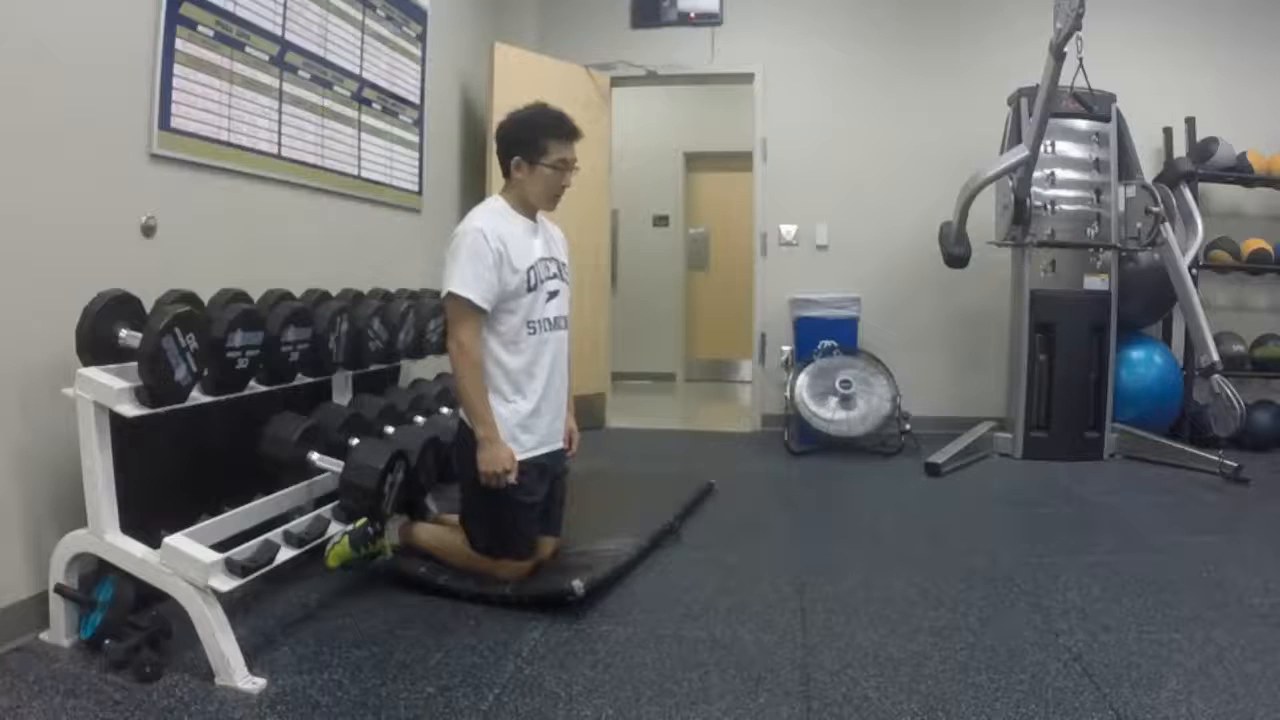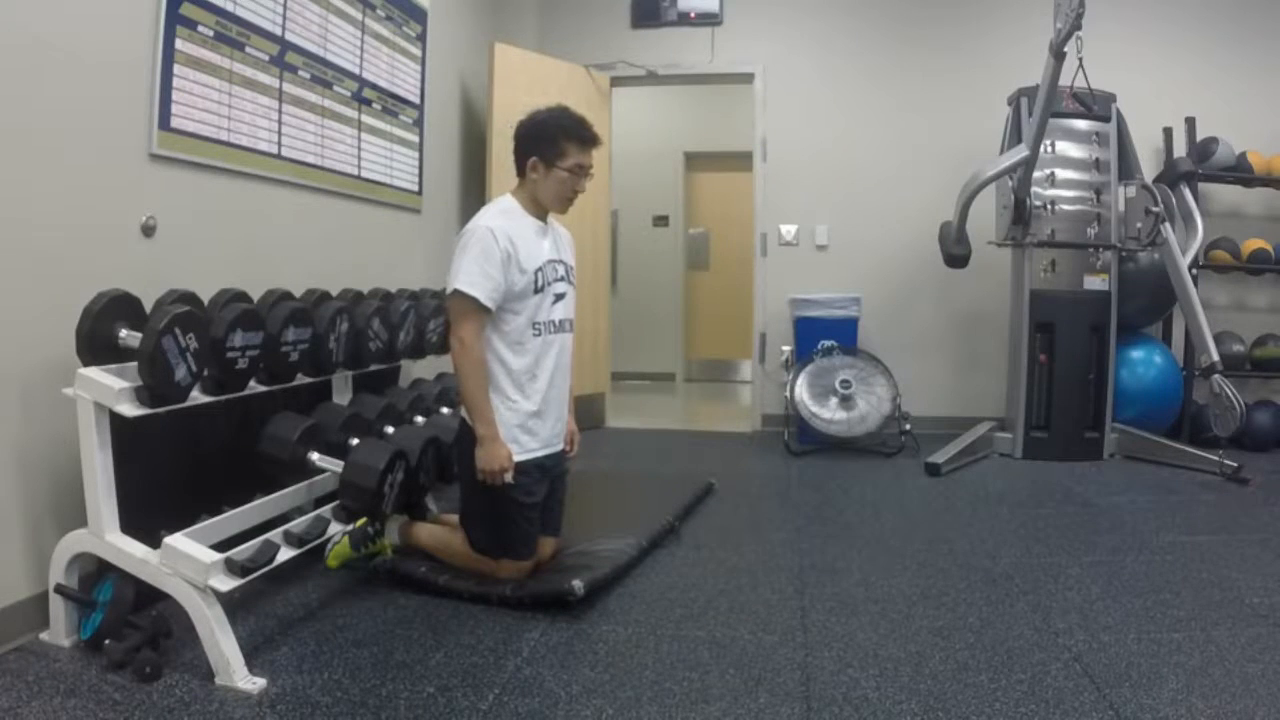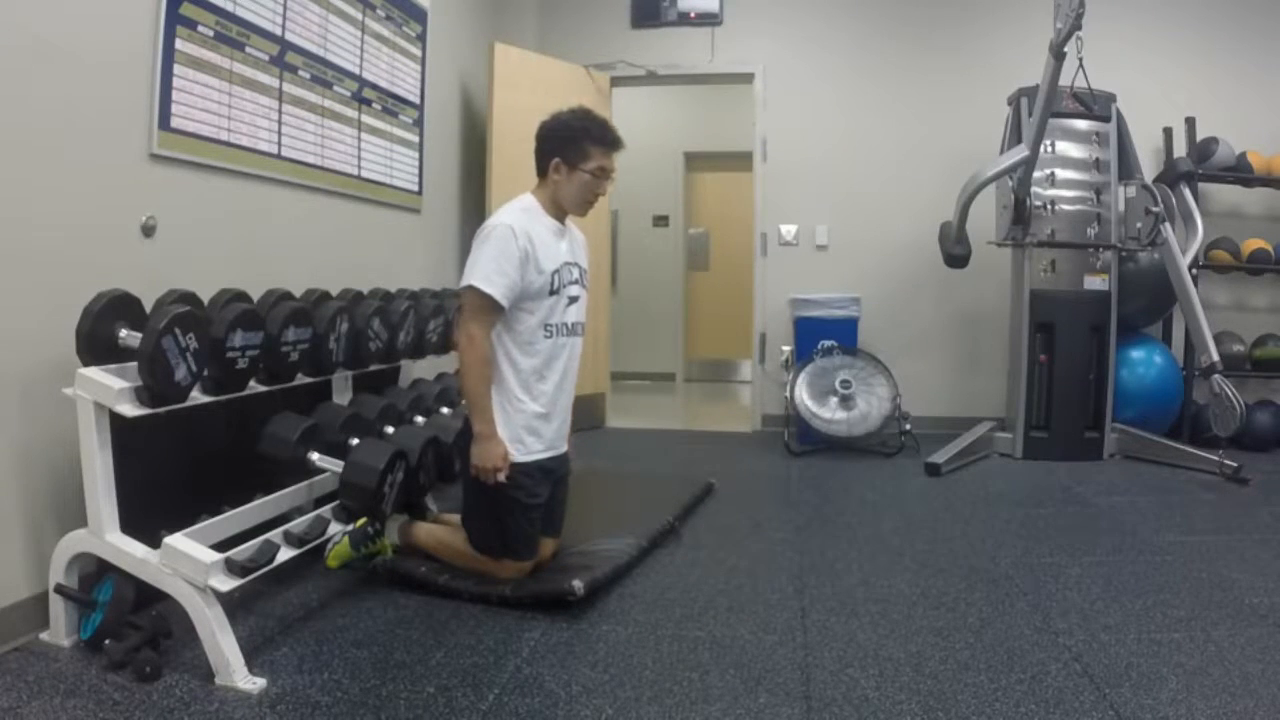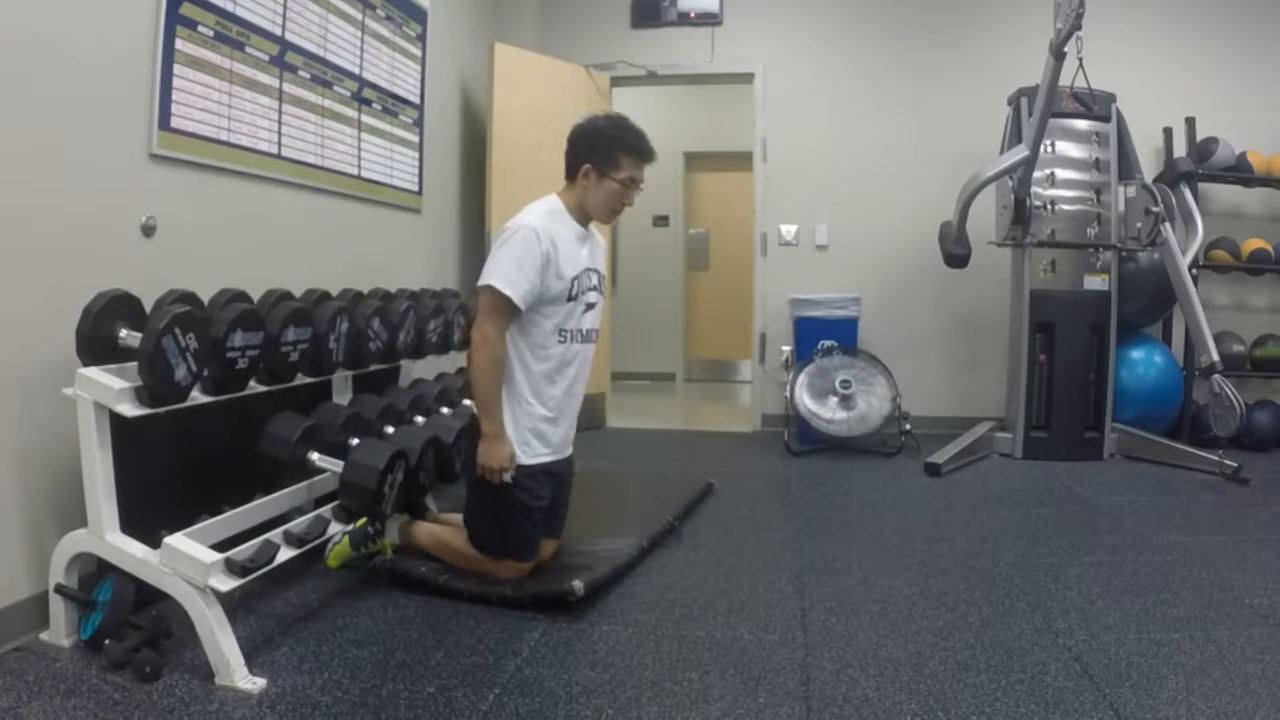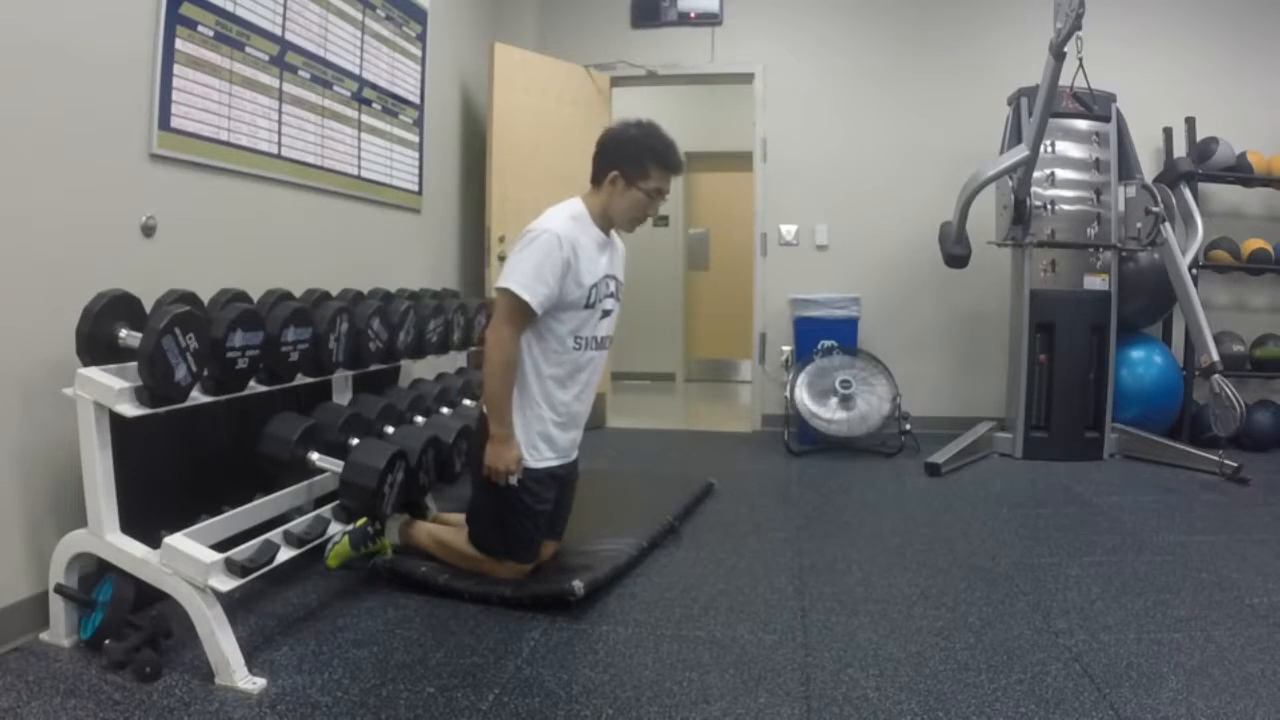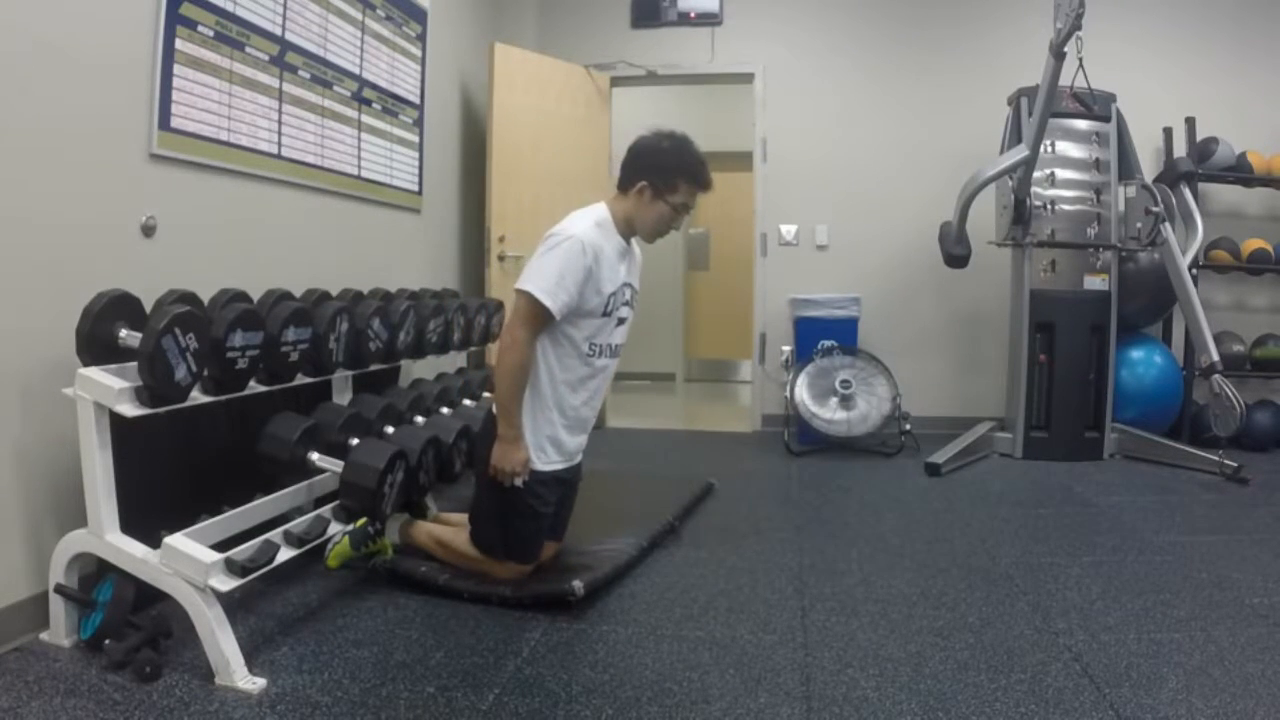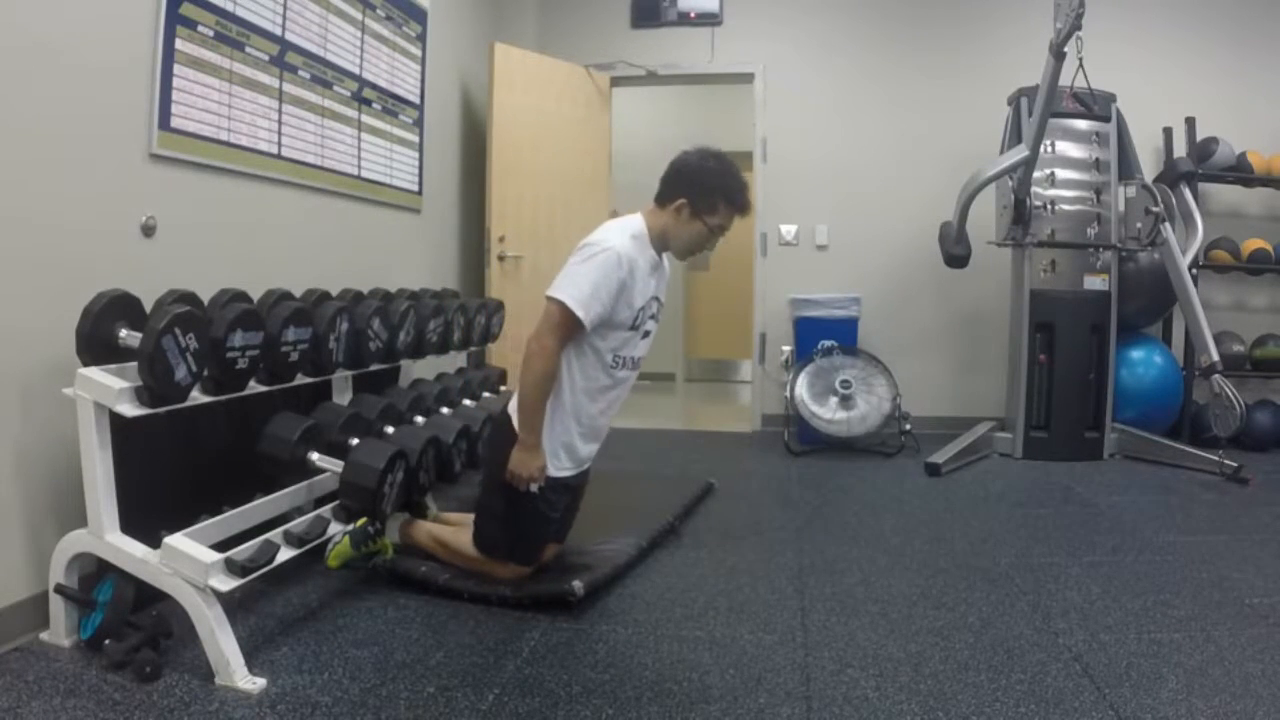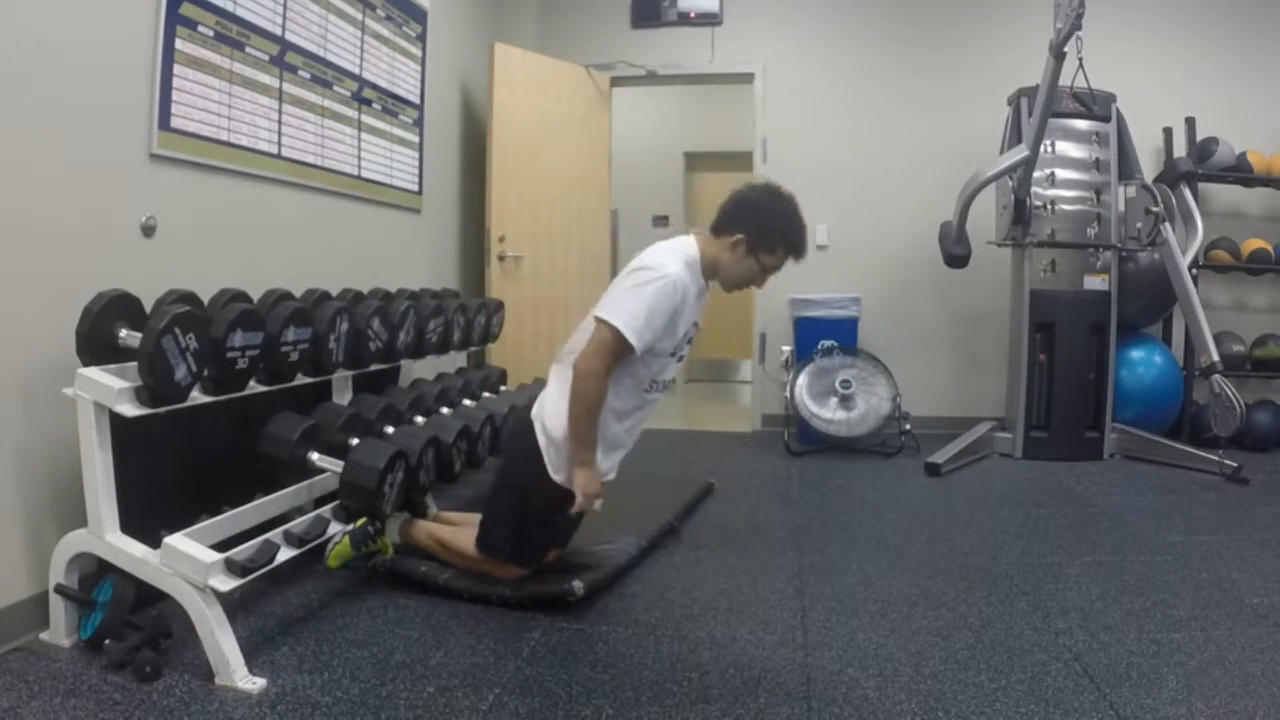
dt=0.5s
person 1, frame 1
left shoulder: (551, 234)
right shoulder: (483, 233)
right elbow: (463, 342)
left wrist: (566, 411)
right wrist: (489, 438)
left hip: (547, 435)
right hip: (504, 440)
left knee: (541, 550)
right knee: (510, 563)
left ankle: (424, 519)
right ankle: (390, 531)
person 1, frame 2
left shoulder: (559, 236)
right shoulder: (492, 232)
right elbow: (465, 338)
left wrist: (567, 413)
right wrist: (488, 436)
left hip: (547, 435)
right hip: (506, 439)
left knee: (540, 551)
right knee: (509, 565)
left ankle: (423, 518)
right ankle: (393, 531)
person 1, frame 3
left shoulder: (573, 237)
right shoulder: (510, 230)
right elbow: (472, 334)
right wrist: (485, 434)
left hip: (550, 436)
right hip: (509, 441)
left knee: (541, 551)
right knee: (510, 564)
left ankle: (423, 518)
right ankle: (394, 531)
person 1, frame 4
left shoulder: (592, 241)
right shoulder: (533, 232)
right elbow: (487, 334)
right wrist: (493, 434)
left hip: (555, 439)
right hip: (516, 441)
left knee: (541, 551)
right knee: (510, 564)
left ankle: (419, 516)
right ankle: (395, 530)
person 1, frame 5
left shoulder: (612, 244)
right shoulder: (555, 236)
right elbow: (501, 336)
right wrist: (500, 436)
left hip: (561, 441)
right hip: (522, 443)
left knee: (541, 551)
right knee: (510, 564)
left ankle: (421, 517)
right ankle: (395, 530)
person 1, frame 6
left shoulder: (628, 250)
right shoulder: (579, 241)
right elbow: (517, 338)
right wrist: (509, 437)
left hip: (566, 443)
right hip: (529, 444)
left knee: (540, 553)
right knee: (509, 564)
left ankle: (421, 517)
right ankle: (395, 529)
person 1, frame 7
left shoulder: (655, 260)
right shoulder: (615, 252)
right elbow: (543, 345)
right wrist: (529, 445)
left hip: (573, 447)
right hip: (539, 445)
left knee: (540, 552)
right knee: (509, 564)
left ankle: (422, 516)
right ankle: (396, 529)
person 1, frame 8
left shoulder: (692, 275)
right shoulder: (666, 276)
right elbow: (590, 366)
right wrist: (584, 465)
left hip: (580, 453)
right hip: (555, 450)
left knee: (541, 553)
right knee: (507, 565)
left ankle: (422, 517)
right ankle: (397, 531)
